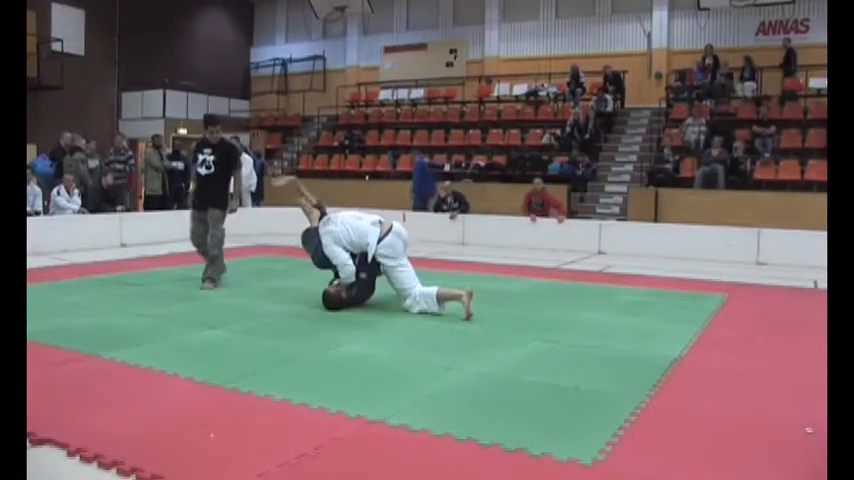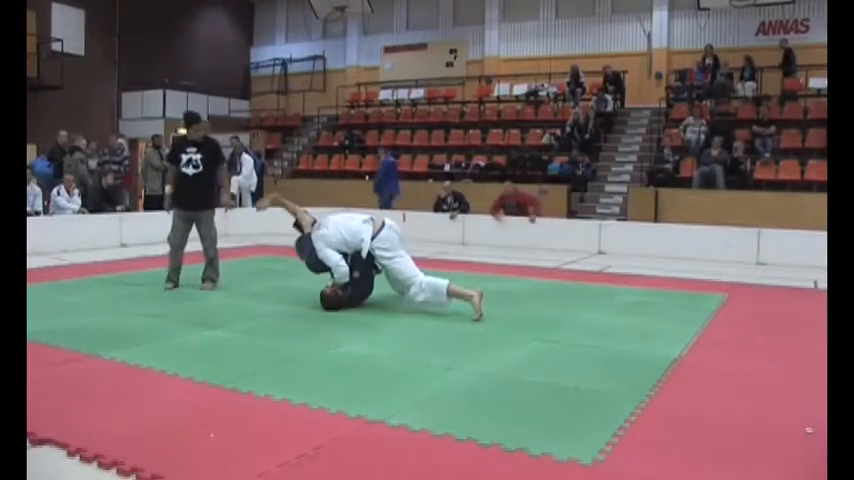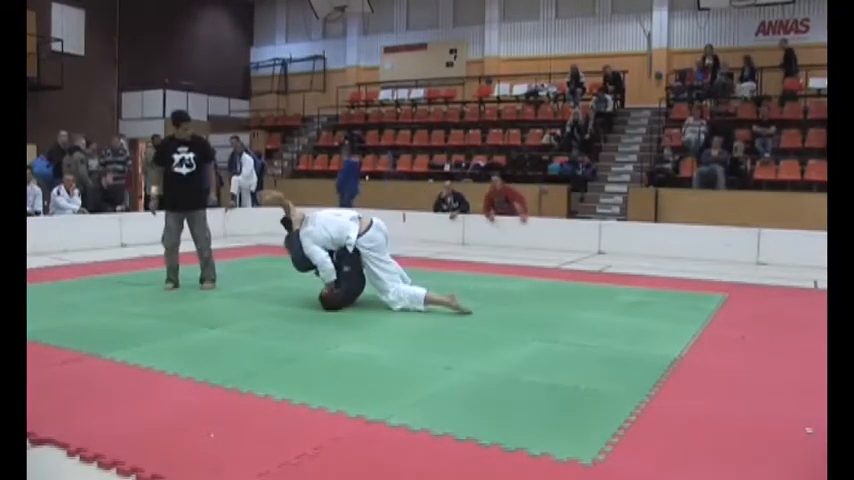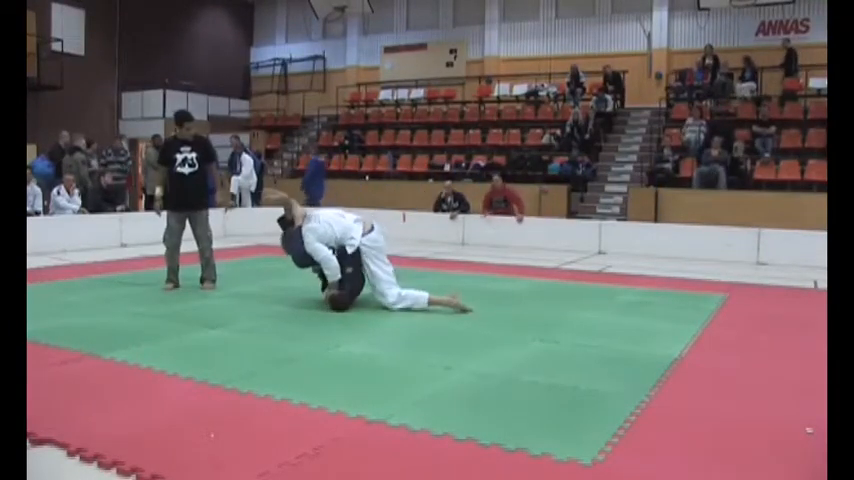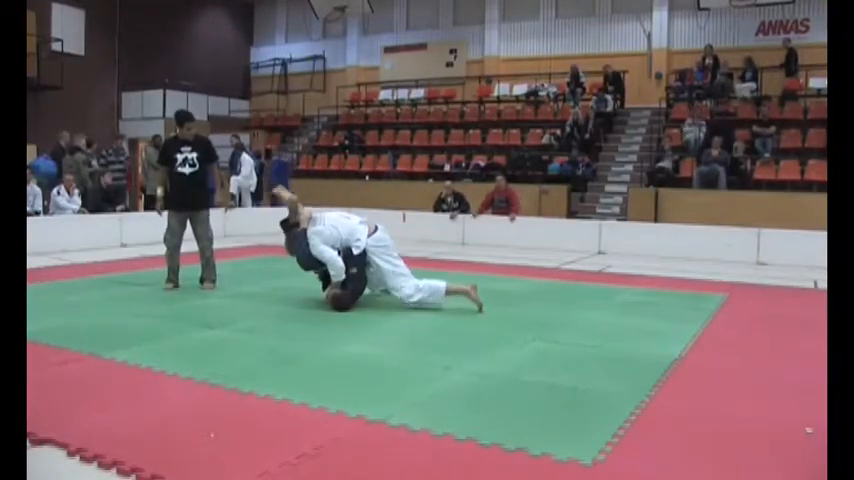
dt=0.5s
person 1, frame 1
left shoulder: (326, 240)
right shoulder: (330, 218)
left elbow: (347, 268)
left wrist: (340, 289)
left hip: (385, 247)
right hip: (394, 230)
left knee: (414, 298)
left ankle: (460, 295)
person 1, frame 2
left shoulder: (319, 244)
right shoulder: (319, 224)
left elbow: (341, 269)
right elbow: (299, 211)
left wrist: (335, 288)
left hip: (379, 243)
right hip: (385, 226)
left knee: (416, 283)
left ankle: (469, 295)
person 1, frame 3
left shoulder: (307, 240)
right shoulder: (311, 217)
left elbow: (326, 266)
right elbow: (293, 211)
left wrist: (329, 289)
right wrist: (281, 200)
left hip: (366, 243)
right hip: (374, 225)
left knee: (394, 295)
left ankle: (445, 302)
right ankle: (409, 286)
person 1, frame 4
left shoulder: (309, 239)
right shoulder: (311, 215)
left elbow: (330, 264)
right elbow: (294, 208)
left wrist: (332, 288)
right wrist: (287, 200)
left hip: (366, 244)
right hip: (372, 230)
left knee: (391, 298)
left ankle: (448, 302)
person 1, frame 5
left shoulder: (314, 241)
right shoulder: (315, 218)
left elbow: (336, 264)
left wrist: (333, 287)
right wrist: (291, 201)
left hip: (372, 246)
right hip: (376, 233)
left knee: (409, 290)
left ankle: (464, 291)
person 2, frame 1
left shoulder: (228, 148)
right shoulder: (200, 145)
left elbow: (236, 174)
left wrist: (234, 200)
right wrist: (191, 191)
left hip: (217, 202)
right hip: (199, 200)
left knee: (215, 241)
right knee: (197, 238)
left ankle: (211, 277)
right ankle: (218, 266)
person 2, frame 2
left shoulder: (211, 144)
right shoulder: (178, 144)
left elbow: (221, 169)
right elbow: (172, 170)
left wrist: (225, 194)
right wrist: (168, 194)
left hip: (205, 203)
right hip: (181, 202)
left knee: (209, 242)
right knee: (175, 242)
left ankle: (210, 278)
right ankle: (172, 278)
person 2, frame 3
left shoulder: (201, 143)
right shoulder: (165, 145)
left elbow: (209, 168)
right elbow: (159, 171)
left wrist: (212, 191)
right wrist: (154, 195)
left hip: (197, 202)
right hip: (173, 203)
left knee: (203, 241)
right knee: (170, 243)
left ankle: (208, 277)
right ankle: (172, 278)
person 2, frame 4
left shoulder: (203, 143)
right shoulder: (168, 145)
left elbow: (212, 167)
right elbow: (163, 171)
right wrist: (159, 196)
left hip: (199, 202)
right hip: (175, 203)
left knee: (205, 242)
right knee: (171, 243)
left ankle: (208, 278)
right ankle: (172, 279)
person 2, frame 5
left shoulder: (204, 143)
right shoulder: (169, 145)
left elbow: (213, 168)
right elbow: (163, 171)
right wrist: (160, 196)
left hip: (200, 202)
right hip: (176, 203)
left knee: (205, 242)
right knee: (172, 243)
left ankle: (208, 278)
right ankle: (172, 279)
